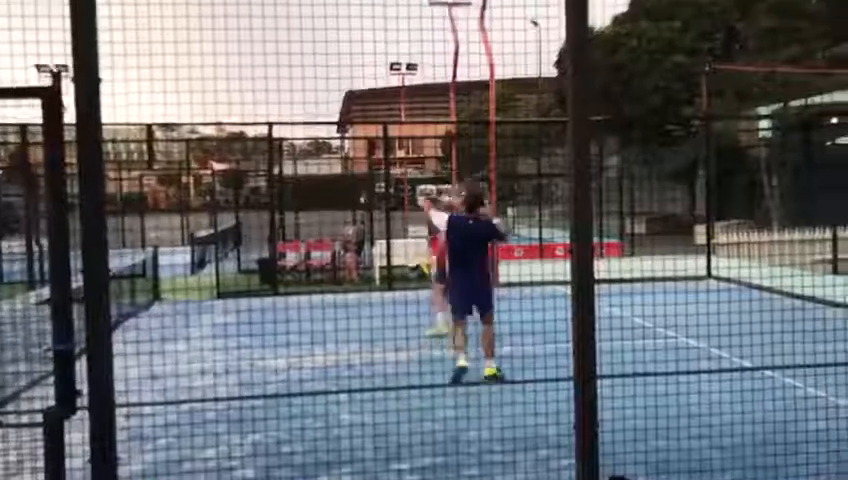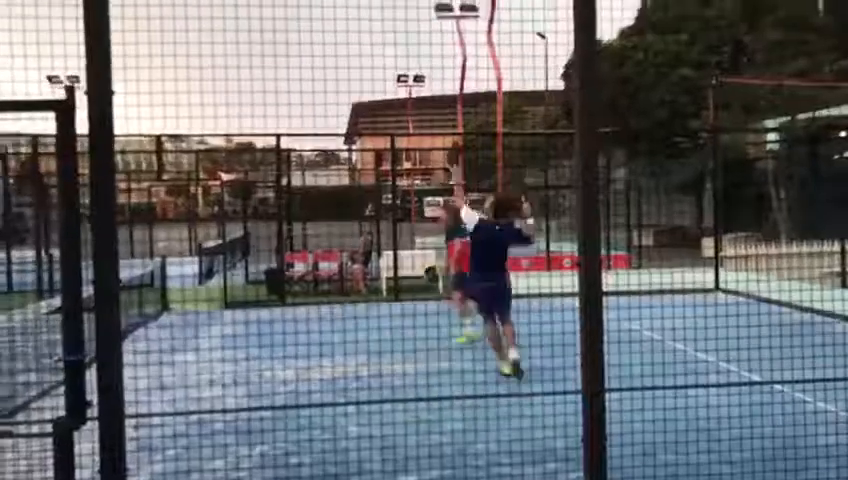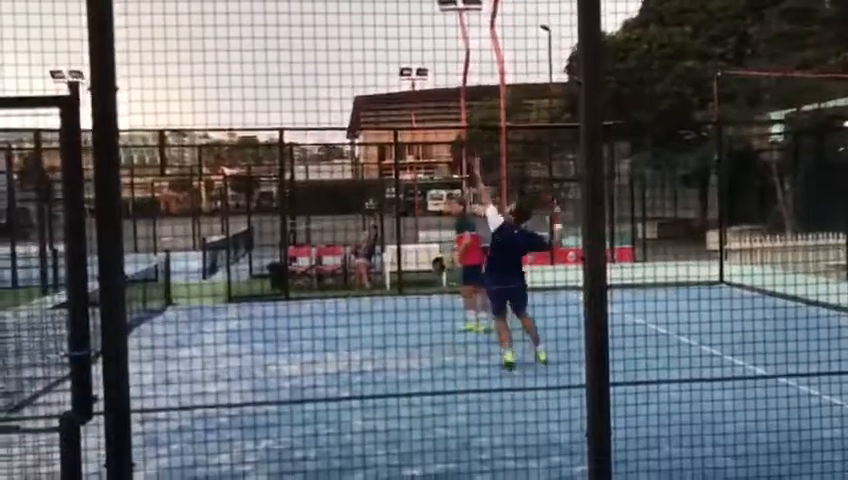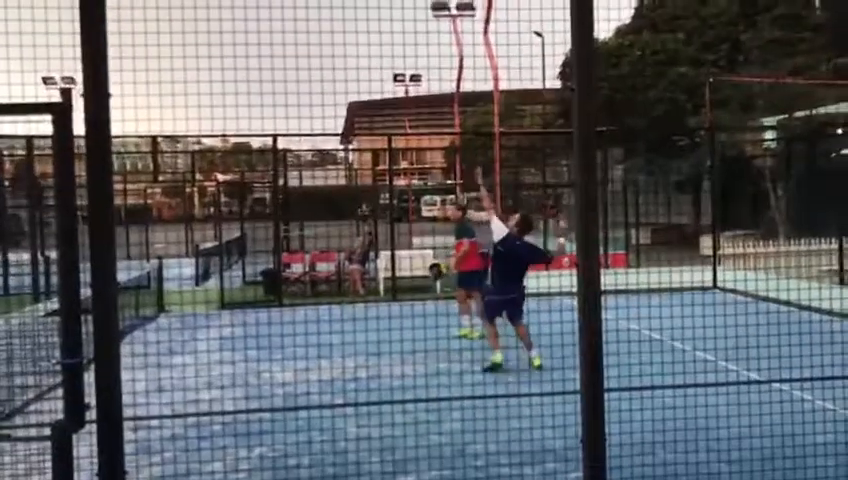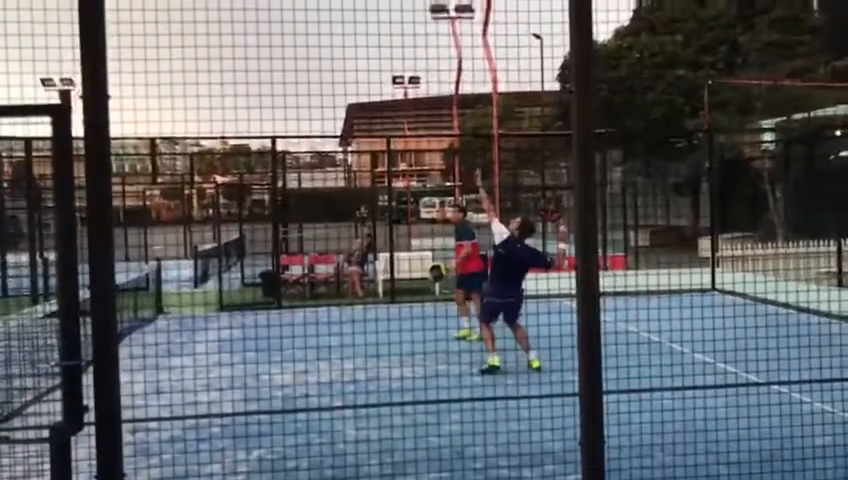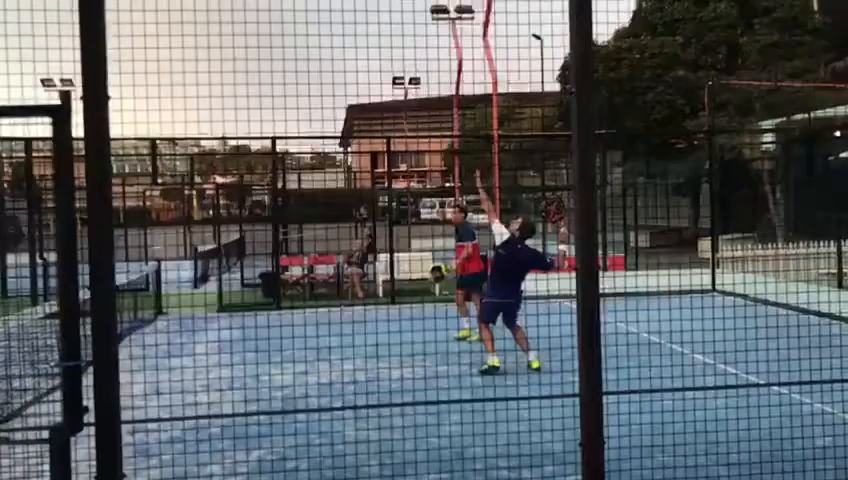
dt=0.2s
person 1, frame 1
left shoulder: (451, 221)
right shoulder: (486, 226)
right elbow: (502, 237)
left hip: (457, 282)
right hip: (481, 281)
left knee: (459, 324)
right knee: (488, 322)
left ankle: (461, 361)
right ankle: (490, 368)
person 1, frame 2
left shoulder: (478, 223)
right shoulder: (509, 230)
left elbow: (460, 201)
right elbow: (530, 238)
left wrist: (458, 184)
right wrist: (526, 216)
left hip: (479, 284)
right hip: (499, 282)
left knee: (490, 322)
right knee: (505, 321)
left ankle: (504, 364)
right ankle: (512, 356)
person 1, frame 3
left shoulder: (499, 226)
right shoulder: (528, 237)
left elbow: (485, 200)
right elbow: (552, 243)
left wrist: (477, 175)
left hip: (495, 283)
right hip: (516, 283)
left knee: (500, 318)
right knee: (522, 315)
left ankle: (508, 355)
right ankle: (540, 350)
person 1, frame 4
left shoulder: (503, 237)
right shoulder: (530, 249)
left elbow: (489, 209)
right elbow: (555, 257)
left wrist: (481, 184)
right wrist: (561, 236)
left hip: (496, 292)
right hip: (516, 293)
left knee: (489, 320)
right knee: (517, 322)
left ankle: (497, 356)
right ankle: (534, 357)
person 1, frame 5
left shoulder: (504, 239)
right shoulder: (531, 253)
left elbow: (490, 211)
right elbow: (554, 263)
left wrist: (480, 186)
left hip: (495, 295)
right hip: (514, 296)
left knee: (485, 323)
right knee: (513, 324)
left ankle: (493, 360)
right ankle: (532, 358)
person 1, frame 6
left shoulder: (504, 239)
right shoulder: (532, 254)
left elbow: (490, 212)
right elbow: (555, 265)
left wrist: (480, 187)
left hip: (494, 295)
right hip: (513, 296)
left knee: (483, 323)
right knee: (512, 324)
left ankle: (492, 360)
right ankle: (532, 358)
person 2, frame 1
left shoulder: (436, 220)
right shoulder: (434, 221)
left elbow: (442, 240)
left wrist: (436, 258)
left knee: (437, 292)
right knee: (440, 292)
left ankle: (441, 326)
person 2, frame 2
left shoulder: (453, 227)
right shoulder: (455, 227)
left elbow: (459, 246)
left wrist: (452, 263)
left hip: (462, 268)
right hip: (462, 268)
left knee: (457, 298)
right knee: (460, 299)
left ankle: (469, 331)
right ankle: (468, 330)
person 2, frame 3
left shoulder: (464, 220)
right shoulder: (461, 220)
left elbow: (467, 240)
left wrist: (458, 253)
right wrist: (458, 253)
left hip: (474, 262)
right hip: (469, 262)
left knee: (479, 292)
right knee: (466, 292)
left ankle: (484, 323)
right ankle: (472, 322)
person 2, frame 4
left shoulder: (464, 226)
right shoulder: (460, 225)
left elbow: (466, 247)
left wrist: (455, 259)
right wrist: (455, 259)
left hip: (473, 268)
right hip: (465, 268)
left knee: (476, 297)
right knee: (461, 296)
right ankle: (467, 327)
person 2, frame 5
left shoulder: (465, 228)
right shoulder: (460, 227)
left elbow: (468, 249)
left wrist: (457, 261)
right wrist: (456, 262)
left hip: (474, 270)
right hip: (465, 270)
left knee: (476, 300)
right knee: (460, 298)
right ankle: (466, 329)
person 2, frame 6
left shoulder: (466, 229)
right shoulder: (460, 228)
left elbow: (469, 250)
left wrist: (459, 262)
right wrist: (458, 264)
left hip: (474, 270)
right hip: (465, 270)
left knee: (477, 300)
right knee: (459, 299)
right ankle: (466, 330)
